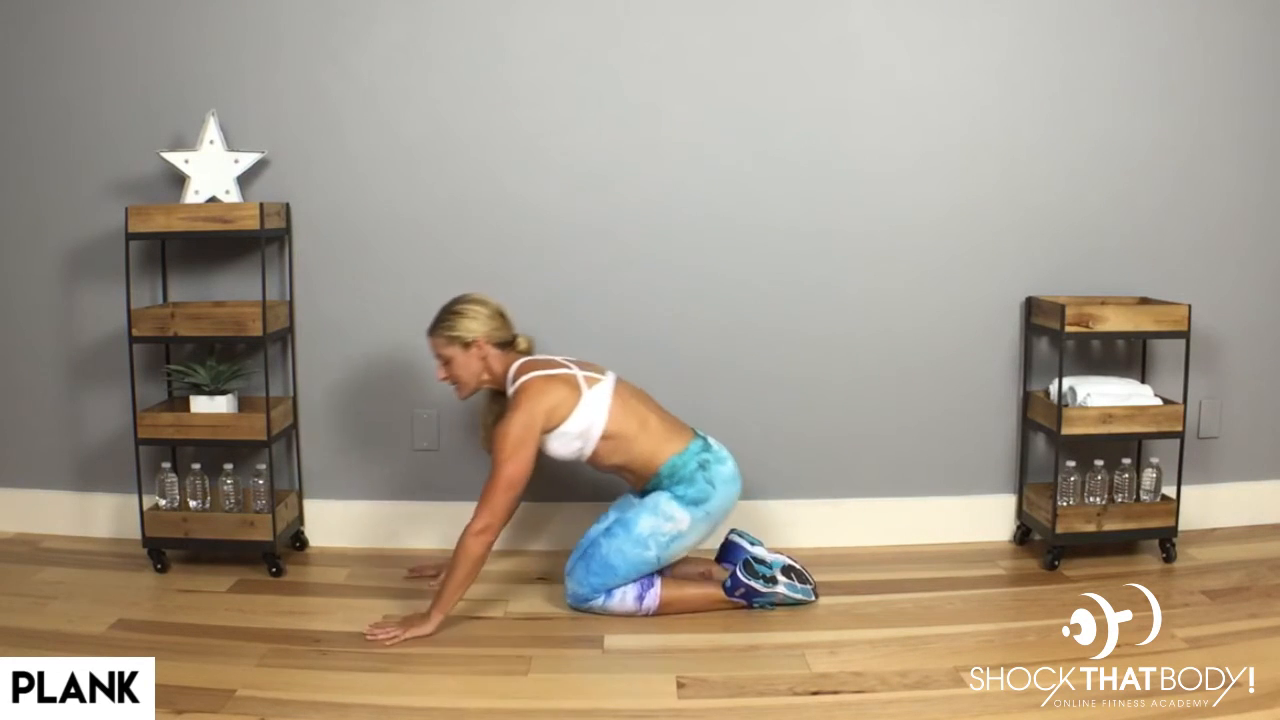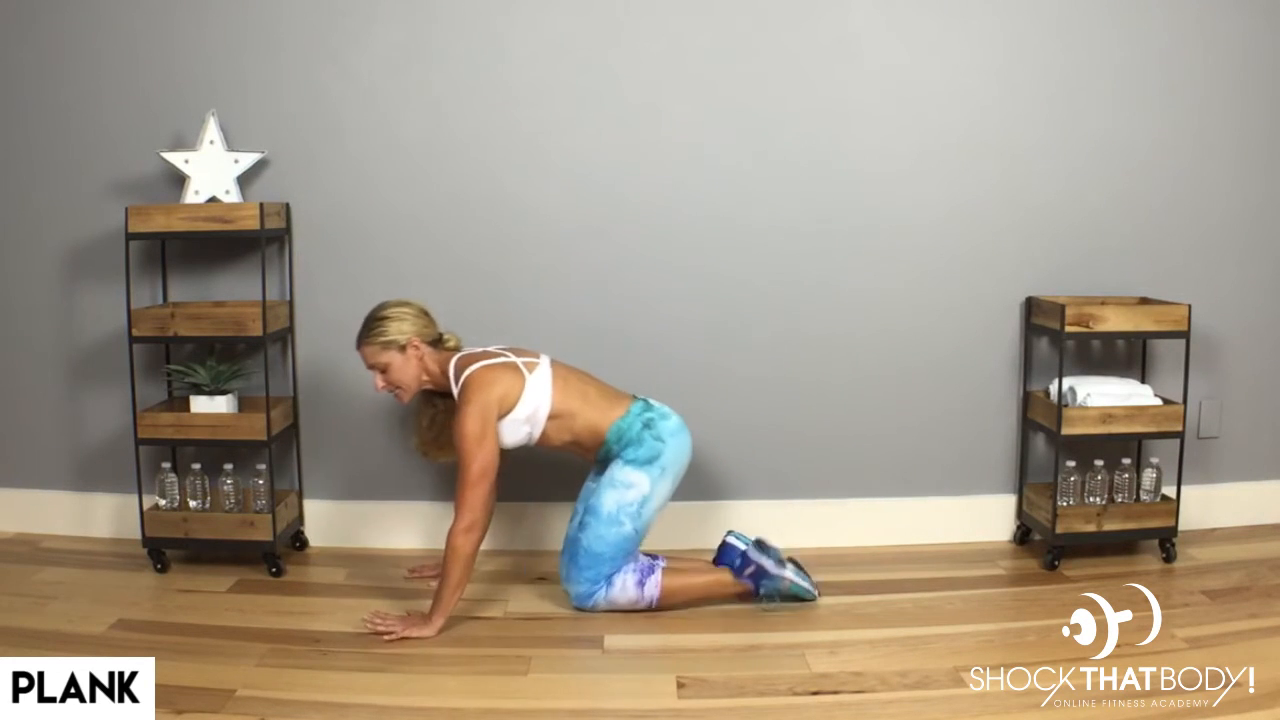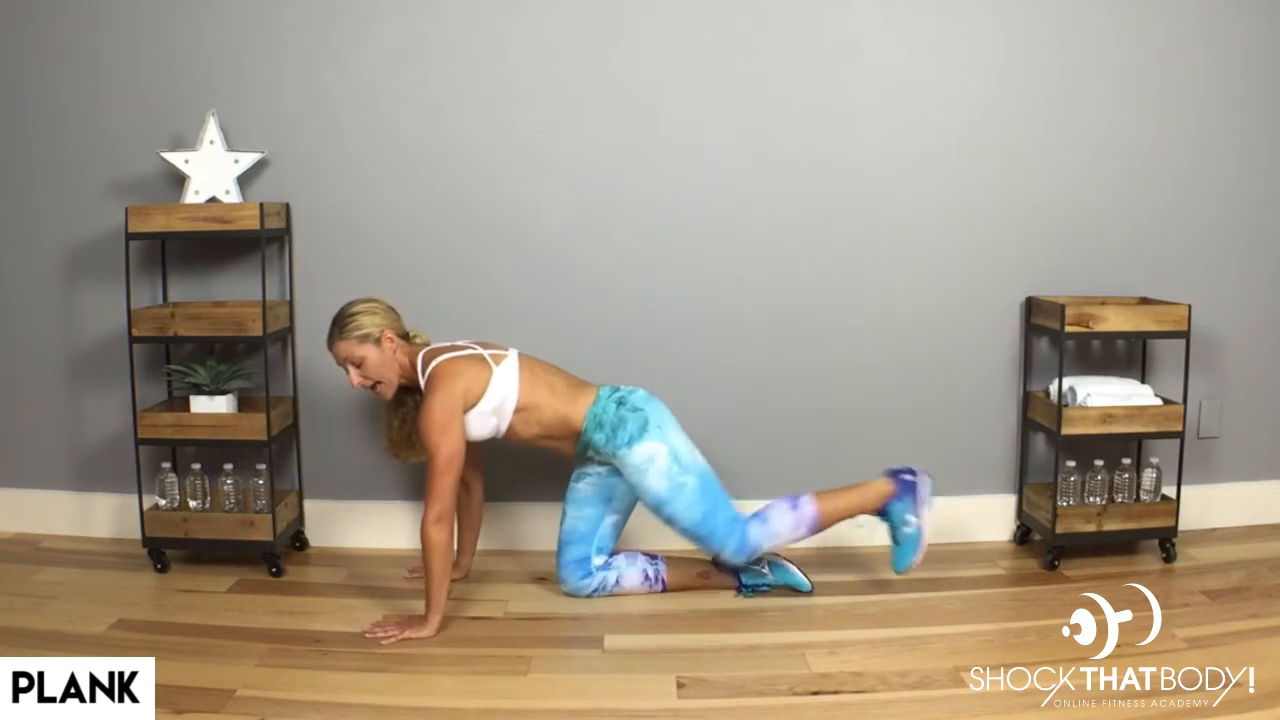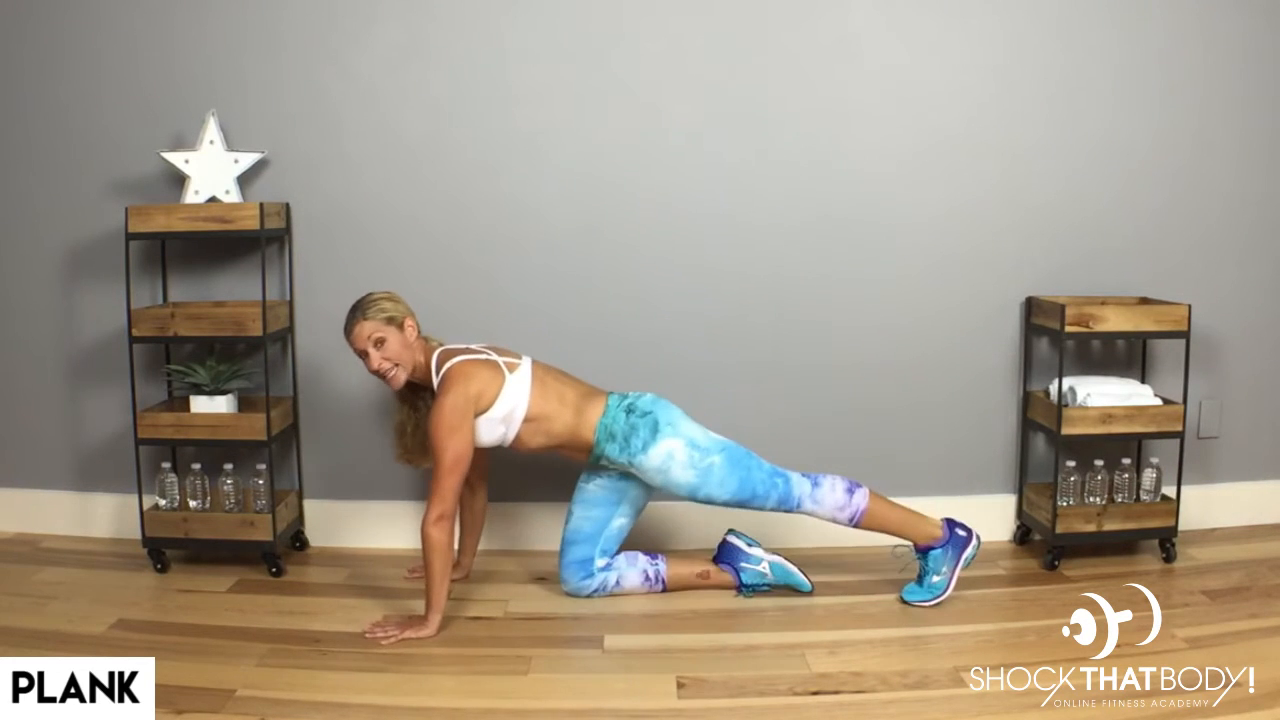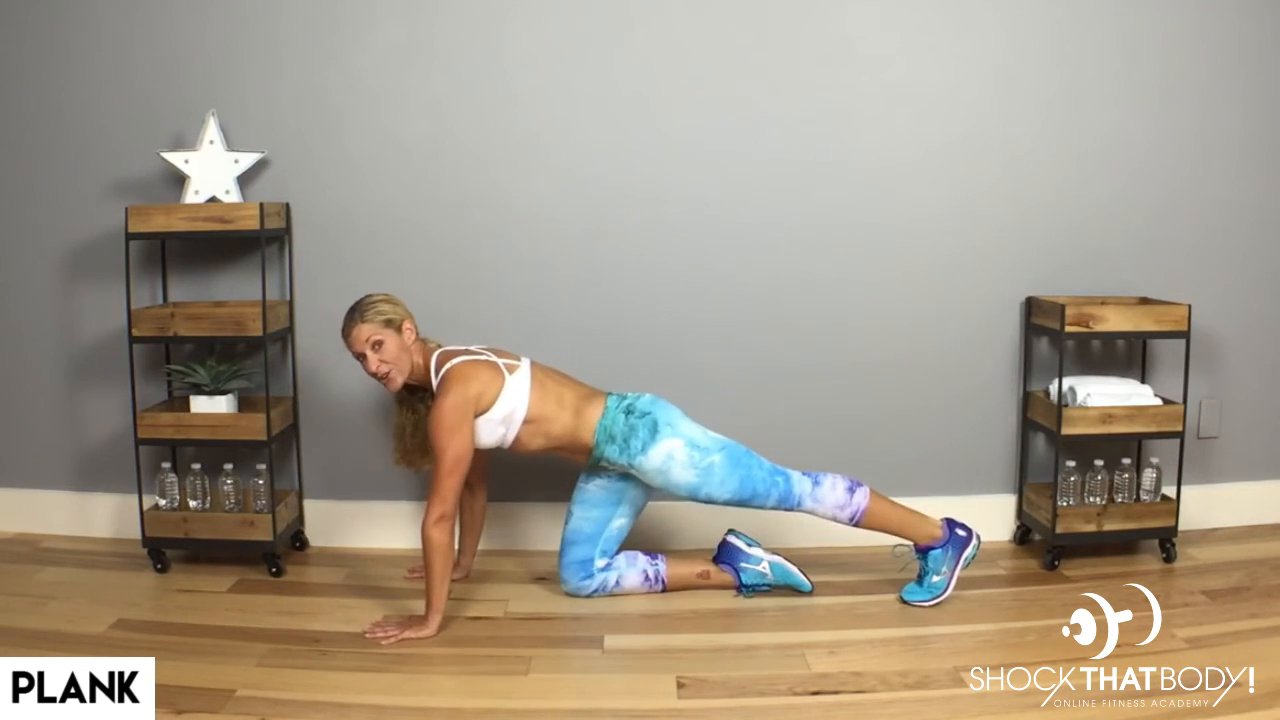
dt=0.4s
person 1, frame 1
left shoulder: (530, 402)
right shoulder: (533, 375)
left elbow: (485, 524)
right elbow: (507, 496)
left wrist: (431, 618)
right wrist: (457, 567)
left hip: (695, 484)
right hip: (685, 474)
left knee: (585, 588)
right knee: (587, 565)
left ankle: (741, 586)
right ankle: (733, 559)
person 1, frame 2
left shoulder: (475, 397)
right shoulder: (469, 372)
left elbow: (468, 523)
right elbow: (484, 492)
left wrist: (432, 619)
right wrist: (454, 564)
left hip: (648, 441)
right hip: (631, 444)
left knee: (587, 589)
right knee: (584, 569)
left ankle: (748, 575)
right ankle: (732, 562)
person 1, frame 3
left shoulder: (442, 392)
right shoulder: (443, 370)
left elbow: (438, 515)
right elbow: (470, 481)
left wrist: (431, 618)
right wrist: (459, 564)
left hip: (628, 424)
right hip: (599, 447)
left knee: (734, 539)
right knee: (580, 577)
left ankle: (892, 491)
right ankle: (748, 570)
person 1, frame 4
left shoulder: (452, 391)
right shoulder: (451, 375)
left elbow: (438, 515)
right elbow: (474, 483)
left wrist: (430, 619)
right wrist: (463, 563)
left hip: (639, 432)
right hip: (613, 456)
left knee: (782, 491)
right knee: (582, 576)
left ankle: (943, 537)
right ankle: (735, 568)
person 1, frame 5
left shoulder: (452, 393)
right shoulder: (453, 373)
left elbow: (439, 515)
right elbow: (475, 483)
left wrist: (431, 619)
right wrist: (463, 562)
left hip: (639, 432)
right hip: (612, 457)
left knee: (782, 488)
right knee: (582, 576)
left ankle: (942, 537)
right ankle: (736, 568)
